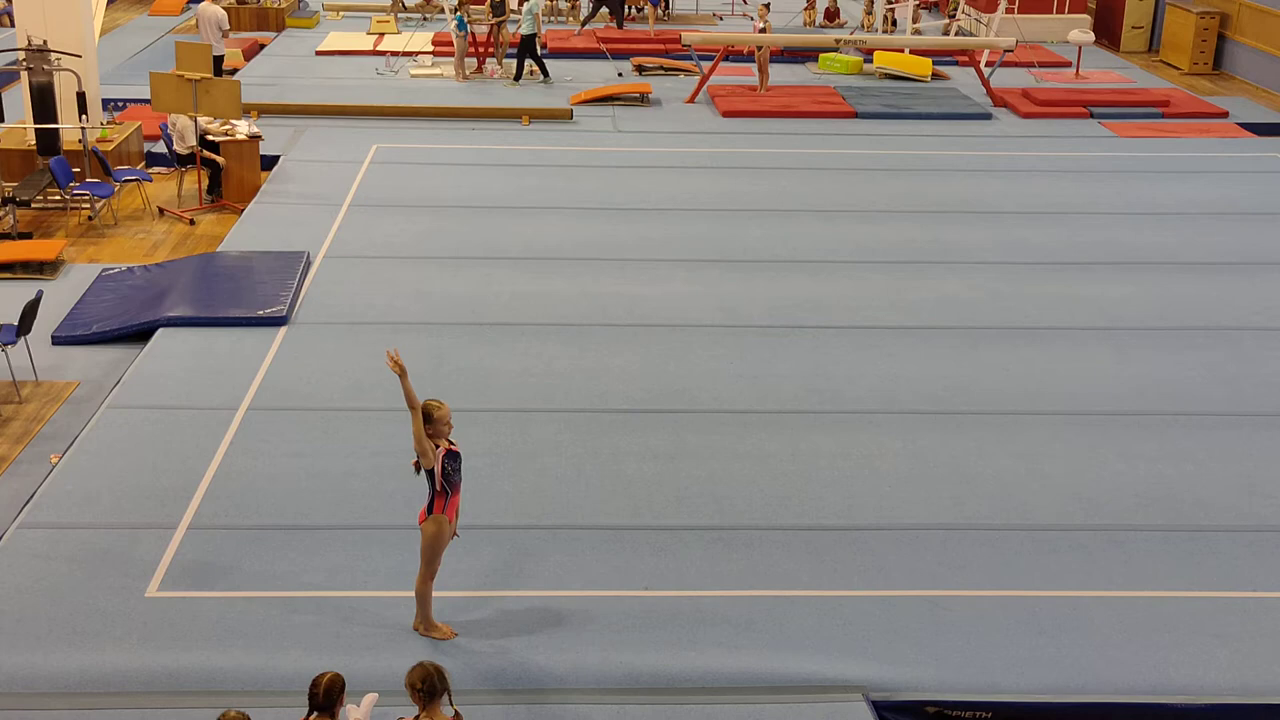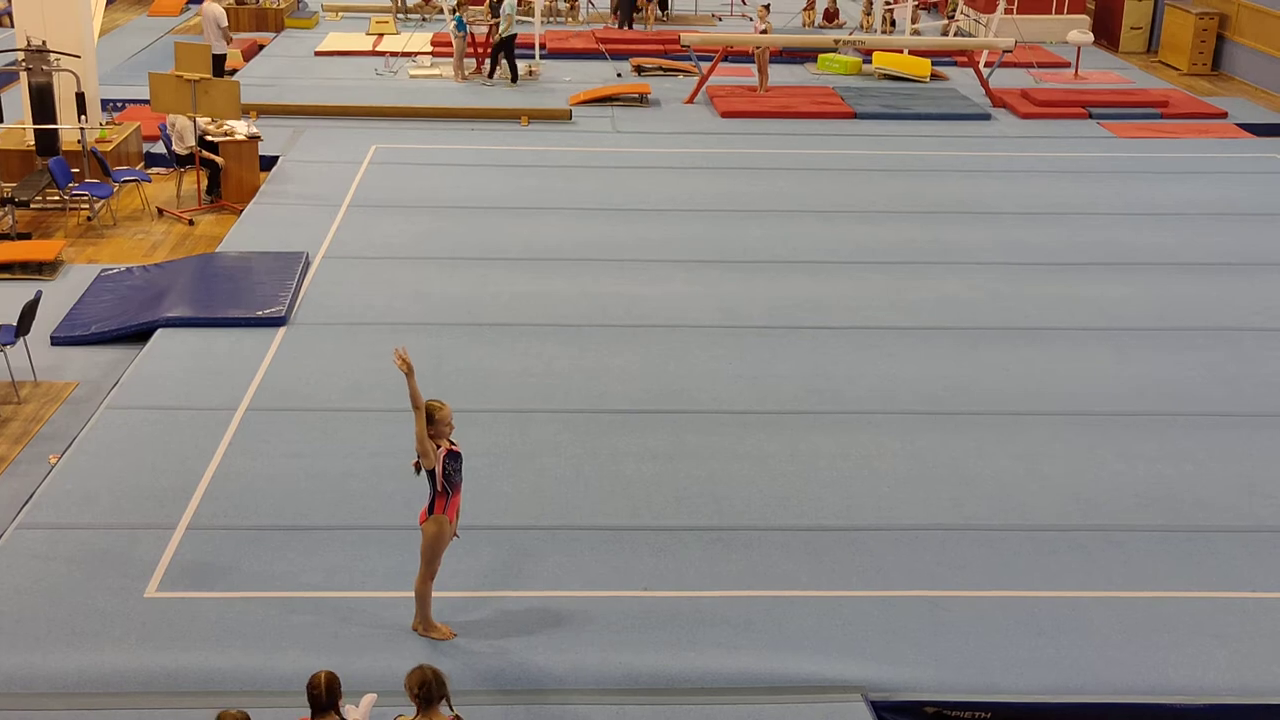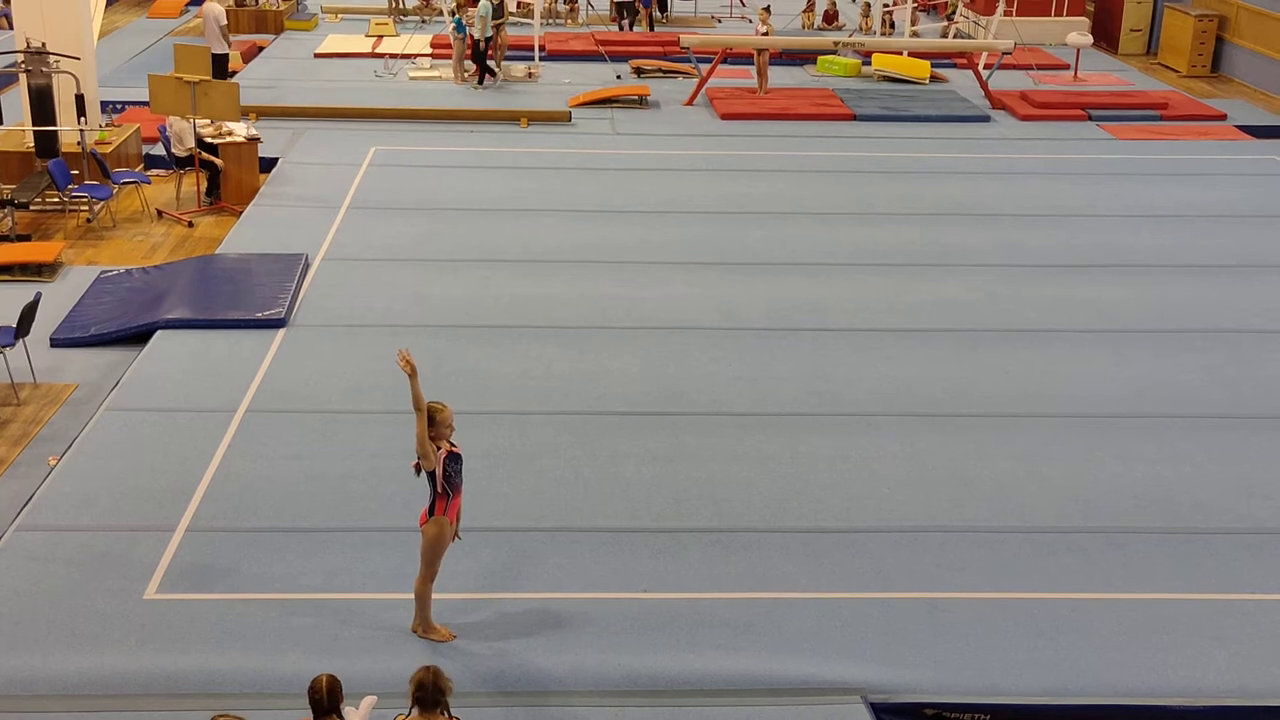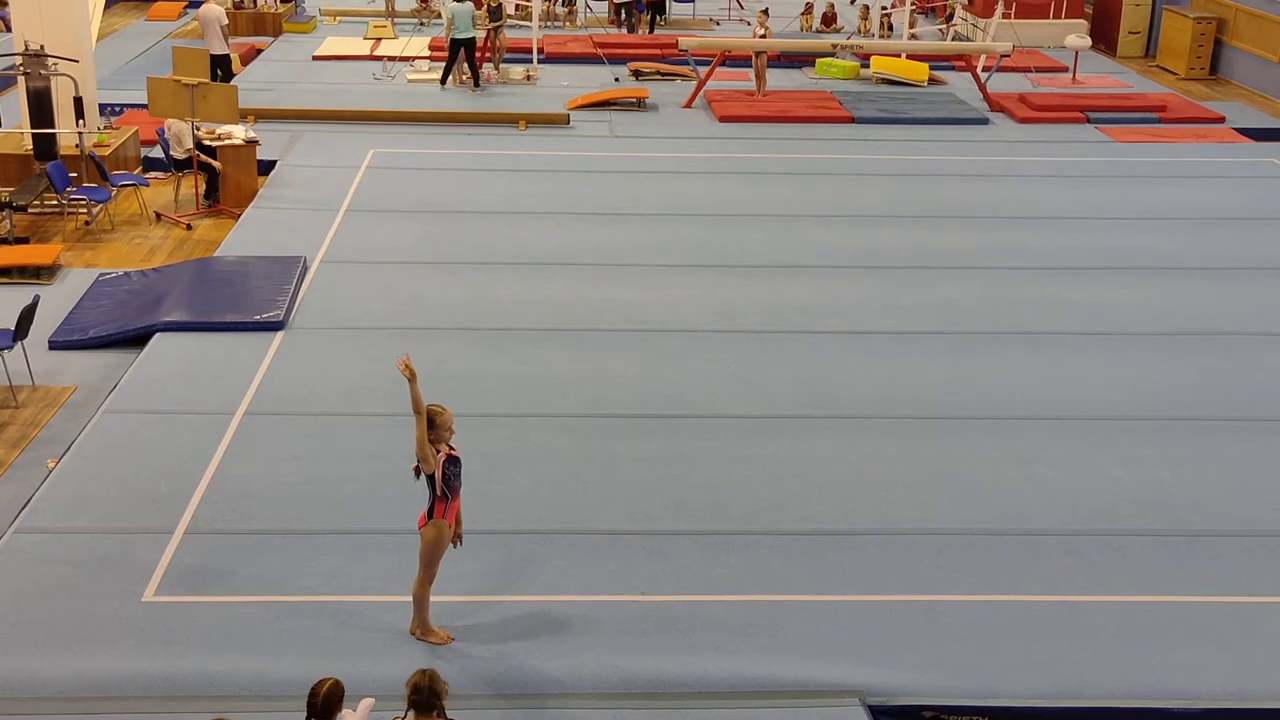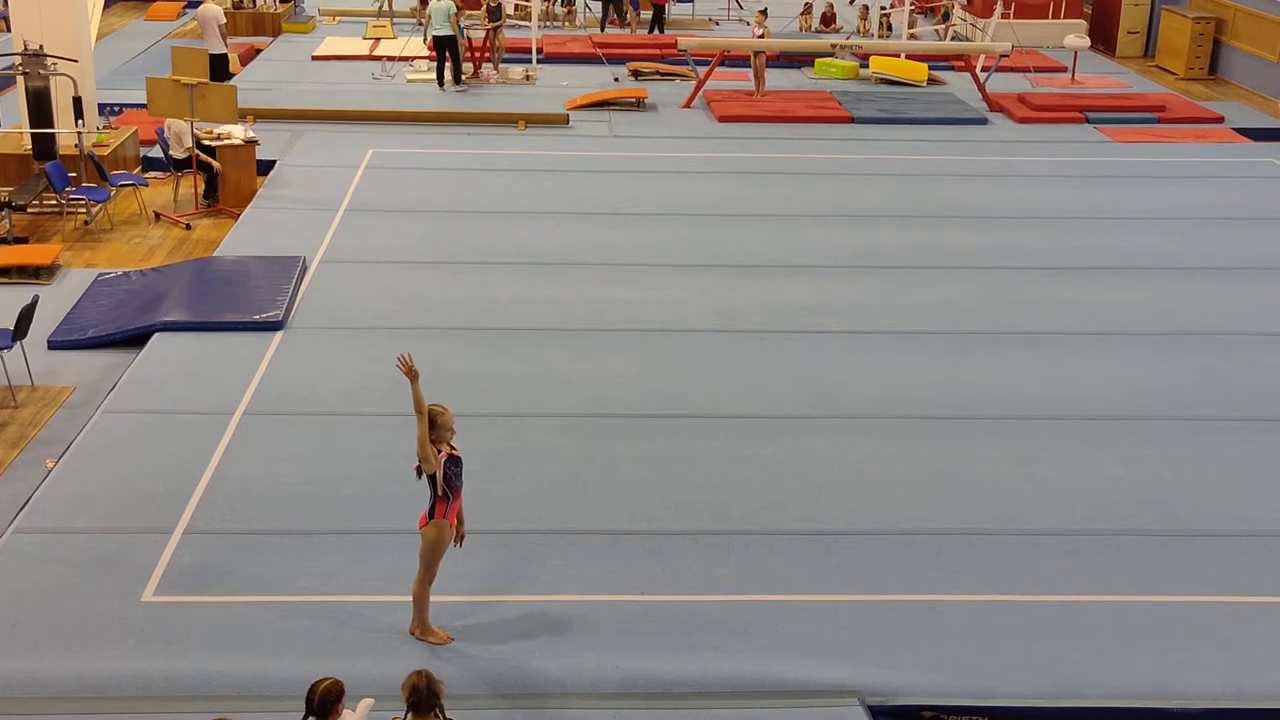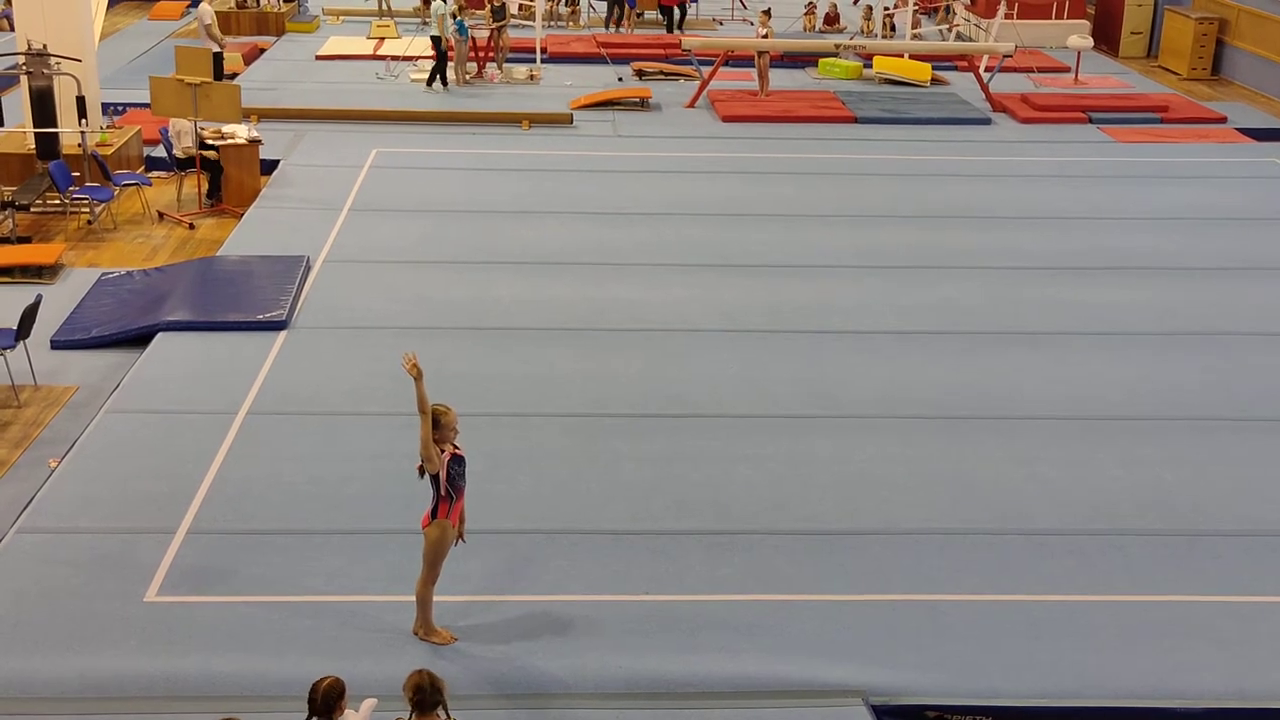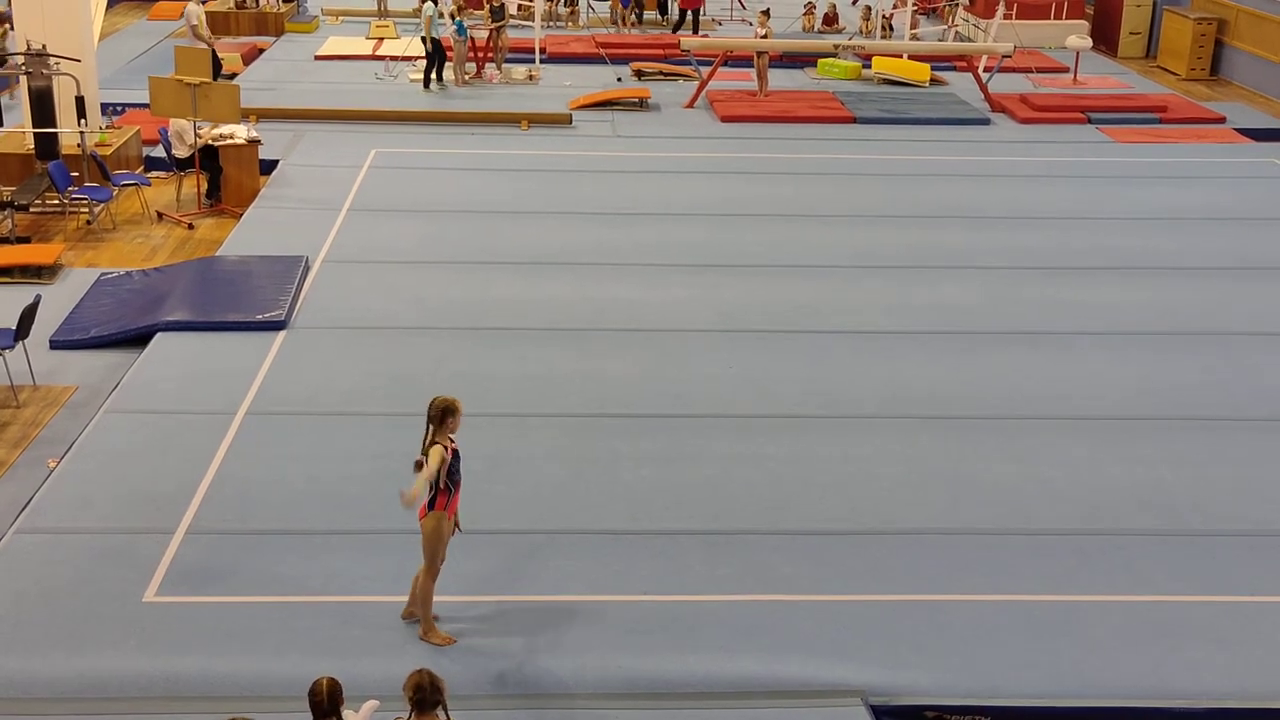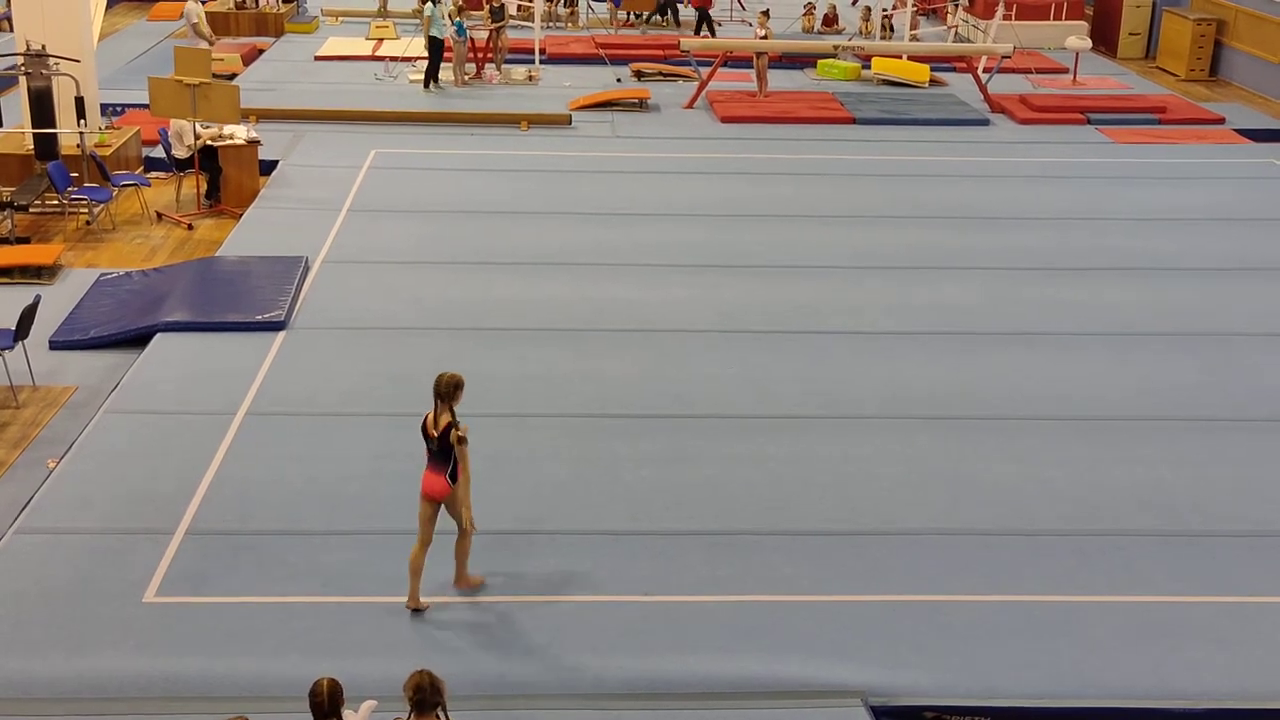
dt=0.5s
person 1, frame 1
left shoulder: (450, 445)
right shoulder: (427, 449)
right elbow: (414, 409)
left wrist: (454, 520)
right wrist: (403, 376)
left hip: (446, 516)
right hip: (435, 517)
left knee: (431, 570)
right knee: (427, 572)
left ankle: (422, 619)
right ankle: (426, 623)
person 1, frame 2
left shoulder: (451, 446)
right shoulder: (429, 450)
right elbow: (418, 410)
left wrist: (455, 520)
right wrist: (410, 376)
left hip: (447, 516)
right hip: (436, 518)
left knee: (431, 570)
right knee: (428, 572)
left ankle: (421, 619)
right ankle: (425, 624)
person 1, frame 3
left shoulder: (451, 448)
right shoulder: (429, 452)
right elbow: (420, 412)
left wrist: (455, 521)
right wrist: (413, 377)
left hip: (447, 517)
right hip: (436, 519)
left knee: (430, 573)
right knee: (428, 574)
left ankle: (421, 621)
right ankle: (425, 626)
person 1, frame 4
left shoulder: (450, 451)
right shoulder: (428, 455)
right elbow: (419, 414)
left wrist: (458, 524)
right wrist: (412, 382)
left hip: (446, 520)
right hip: (434, 522)
left knee: (428, 575)
right knee: (426, 576)
left ankle: (419, 623)
right ankle: (423, 628)
person 1, frame 5
left shoulder: (451, 451)
right shoulder: (429, 455)
right elbow: (421, 415)
left wrist: (460, 523)
right wrist: (414, 382)
left hip: (447, 520)
right hip: (435, 522)
left knee: (428, 575)
right knee: (426, 576)
left ankle: (418, 623)
right ankle: (423, 628)
person 1, frame 6
left shoulder: (455, 451)
right shoulder: (432, 455)
right elbow: (424, 414)
left wrist: (461, 522)
right wrist: (418, 381)
left hip: (449, 521)
right hip: (437, 523)
left knee: (432, 575)
right knee: (429, 576)
left ankle: (422, 623)
right ankle: (426, 628)
person 1, frame 7
left shoulder: (450, 442)
right shoulder: (438, 450)
right elbow: (429, 471)
left wrist: (454, 514)
right wrist: (416, 490)
left hip: (442, 510)
right hip: (435, 513)
left knee: (433, 564)
right knee: (431, 569)
left ankle: (412, 609)
right ankle: (427, 628)
person 1, frame 8
left shoulder: (427, 420)
right shoulder: (457, 430)
right elbow: (464, 469)
right wrist: (466, 507)
left hip: (428, 482)
right hip: (449, 486)
left knee: (422, 541)
right knee: (465, 528)
left ankle: (413, 597)
right ankle: (462, 577)
